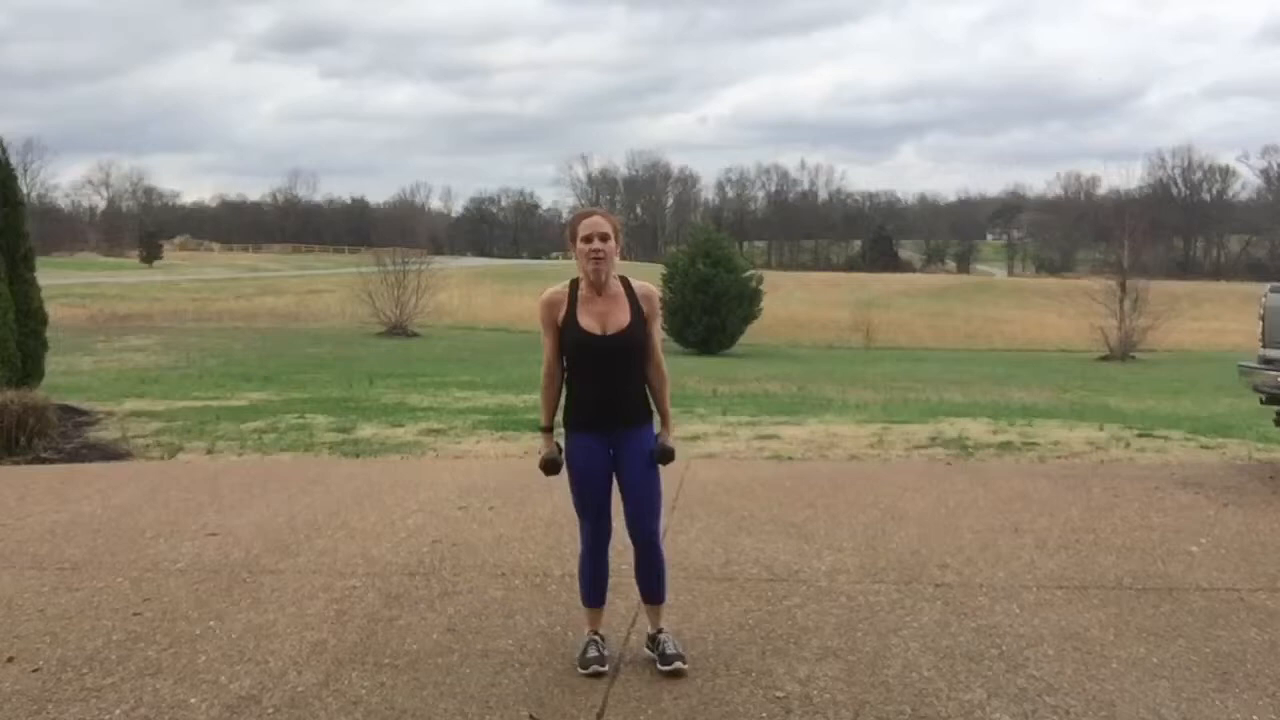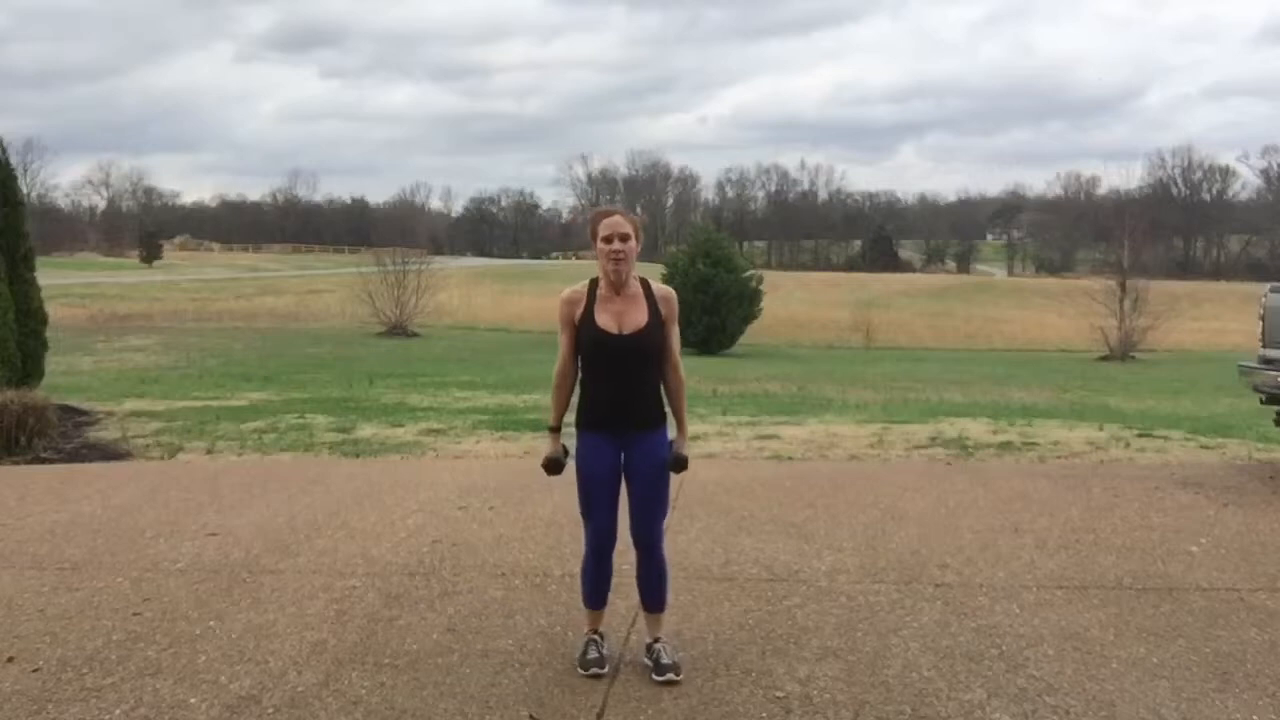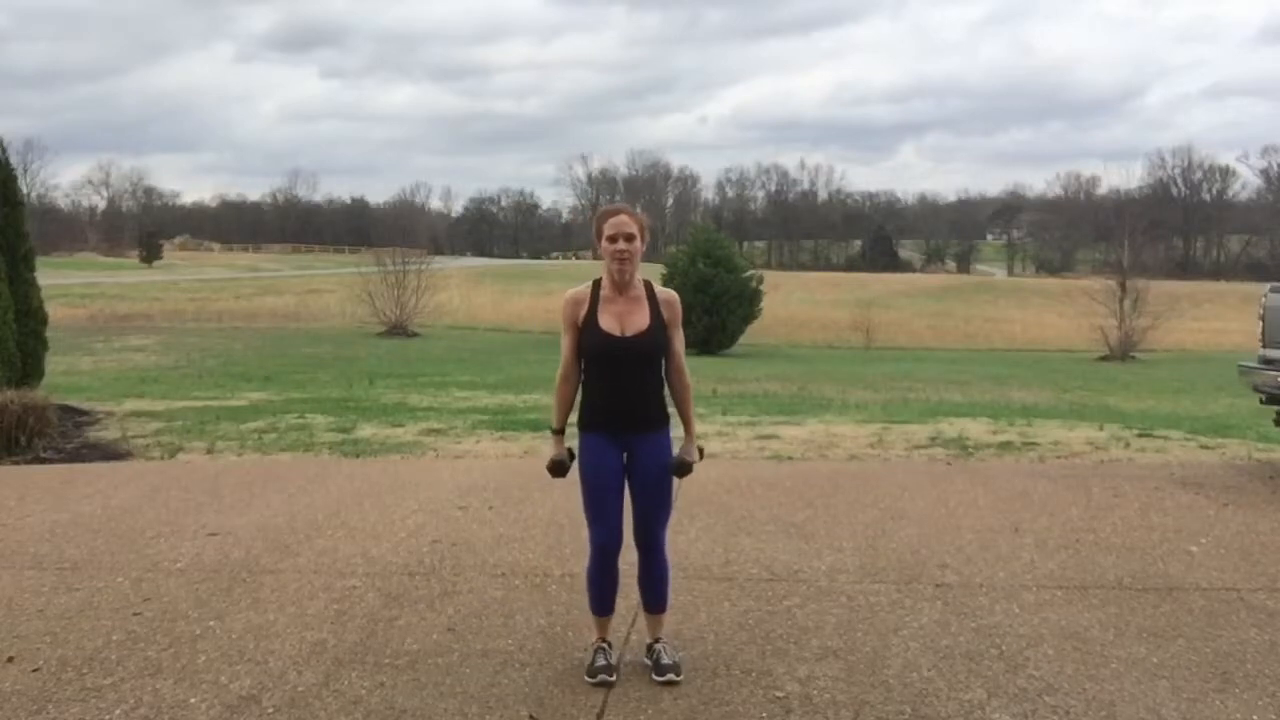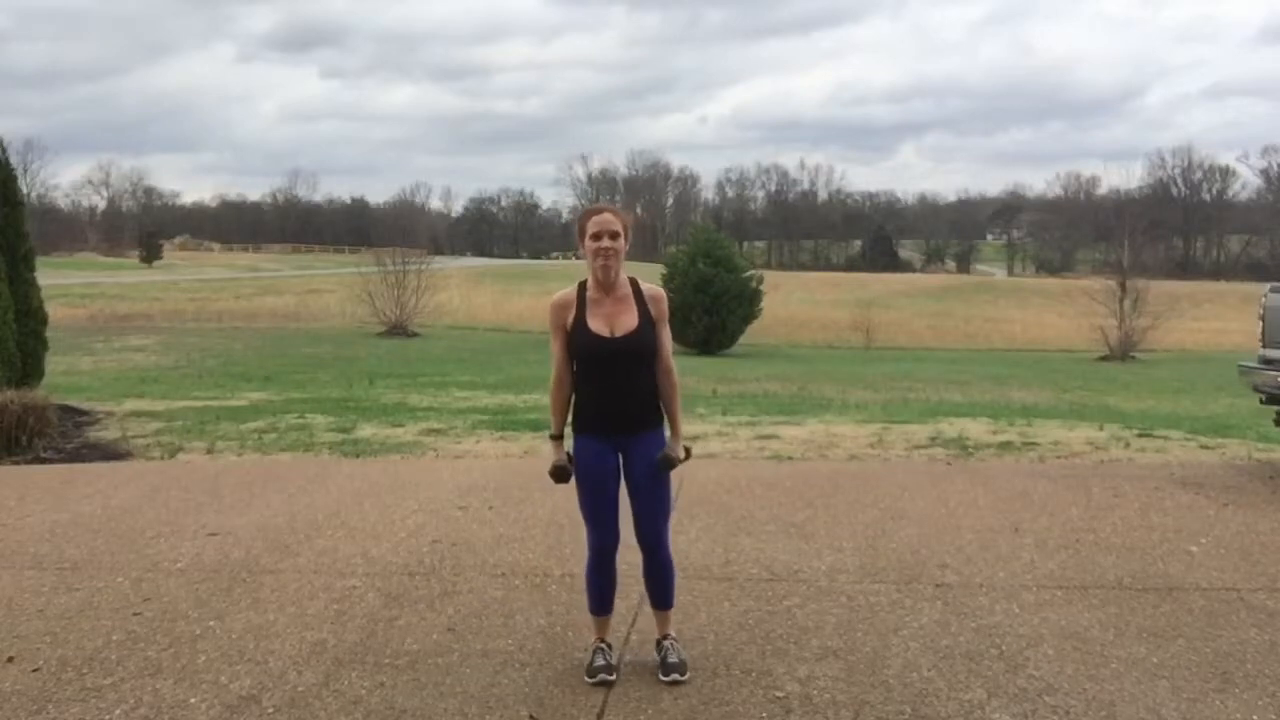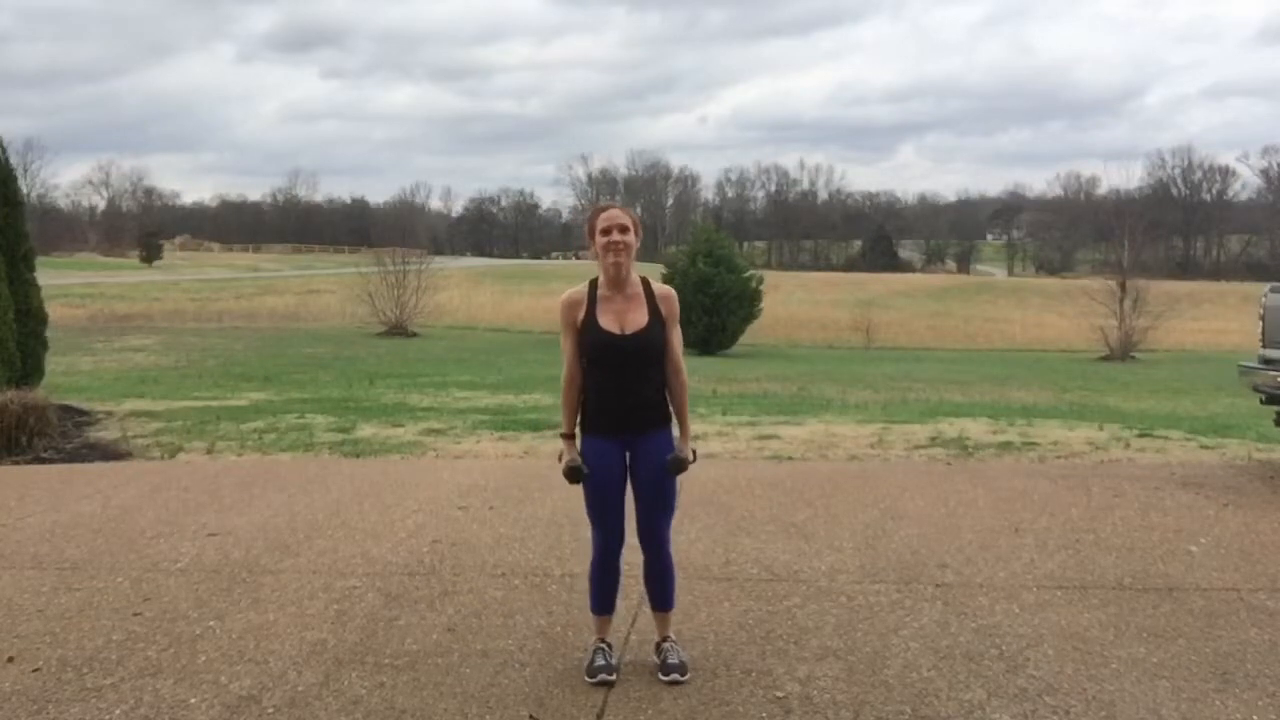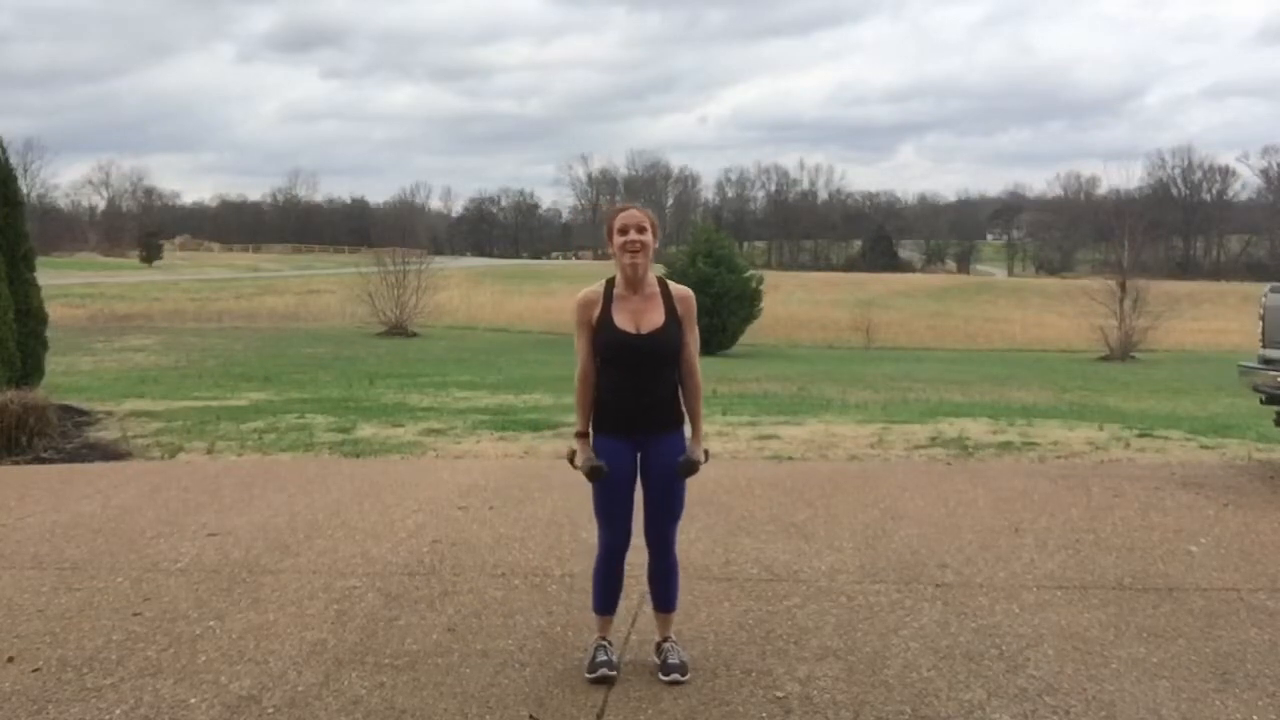
dt=0.3s
person 1, frame 1
left shoulder: (643, 295)
right shoulder: (555, 301)
left elbow: (655, 365)
right elbow: (551, 372)
left wrist: (666, 425)
right wrist: (546, 432)
left hip: (636, 429)
right hip: (583, 433)
left knee: (646, 533)
right knee: (594, 536)
left ankle: (657, 631)
right ankle: (594, 634)
person 1, frame 2
left shoulder: (663, 298)
right shoulder: (575, 300)
left elbow: (672, 369)
right elbow: (565, 370)
left wrist: (682, 431)
right wrist: (554, 432)
left hip: (649, 433)
right hip: (596, 434)
left knee: (649, 539)
right knee: (599, 539)
left ankle: (656, 639)
right ankle: (593, 633)
person 1, frame 3
left shoulder: (666, 300)
right shoulder: (578, 301)
left elbow: (677, 371)
right elbow: (568, 373)
left wrist: (690, 434)
right wrist: (558, 434)
left hip: (652, 435)
right hip: (597, 436)
left knee: (651, 541)
right knee: (605, 542)
left ankle: (657, 640)
right ankle: (601, 642)
person 1, frame 4
left shoulder: (652, 297)
right shoulder: (564, 304)
left elbow: (665, 370)
right elbow: (562, 378)
left wrist: (676, 433)
right wrist: (557, 440)
left hip: (646, 434)
right hip: (592, 438)
left knee: (655, 539)
right knee: (602, 543)
left ankle: (666, 636)
right ankle: (601, 642)
person 1, frame 5
left shoulder: (663, 297)
right shoulder: (575, 302)
left elbow: (675, 370)
right elbow: (572, 376)
left wrist: (685, 434)
right wrist: (568, 438)
left hip: (654, 434)
right hip: (600, 437)
left knee: (656, 540)
right knee: (607, 542)
left ankle: (665, 639)
right ankle: (601, 642)
person 1, frame 6
left shoulder: (681, 298)
right shoulder: (591, 301)
left elbow: (690, 372)
right elbow: (586, 375)
left wrist: (697, 435)
right wrist: (582, 437)
left hip: (666, 435)
right hip: (612, 436)
left knee: (662, 540)
right knee: (613, 541)
left ankle: (666, 639)
right ankle: (602, 641)
